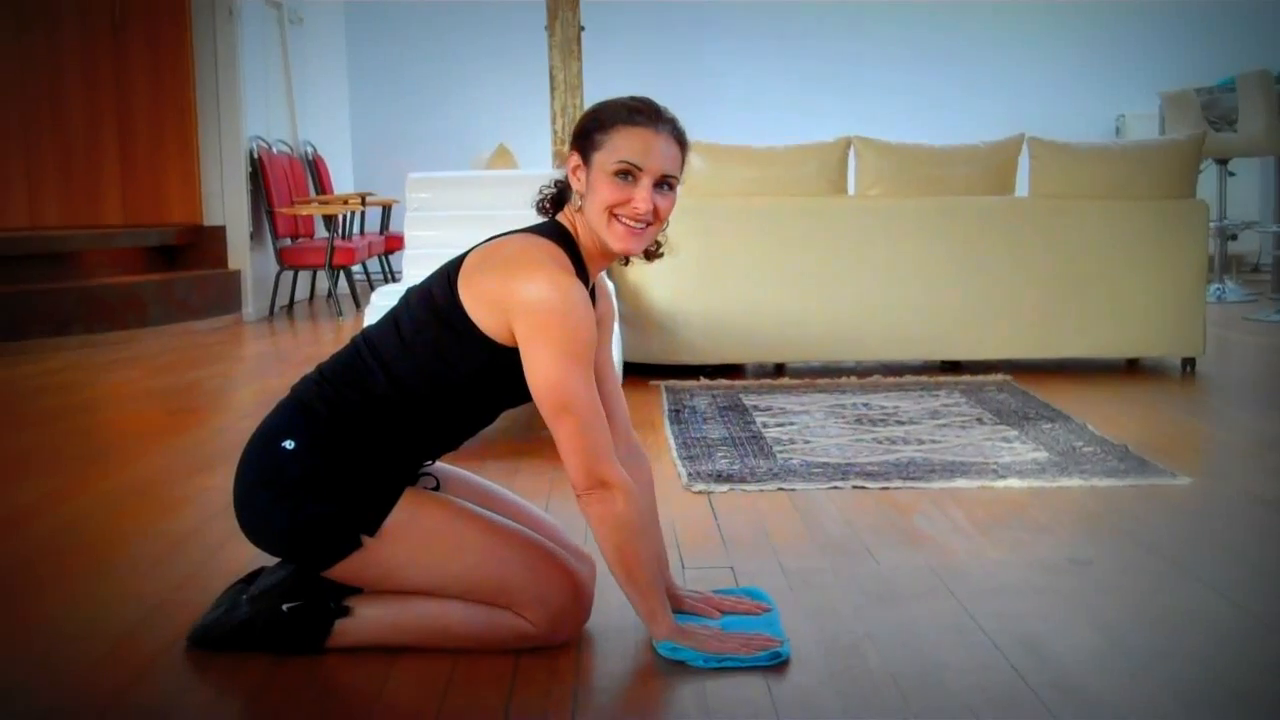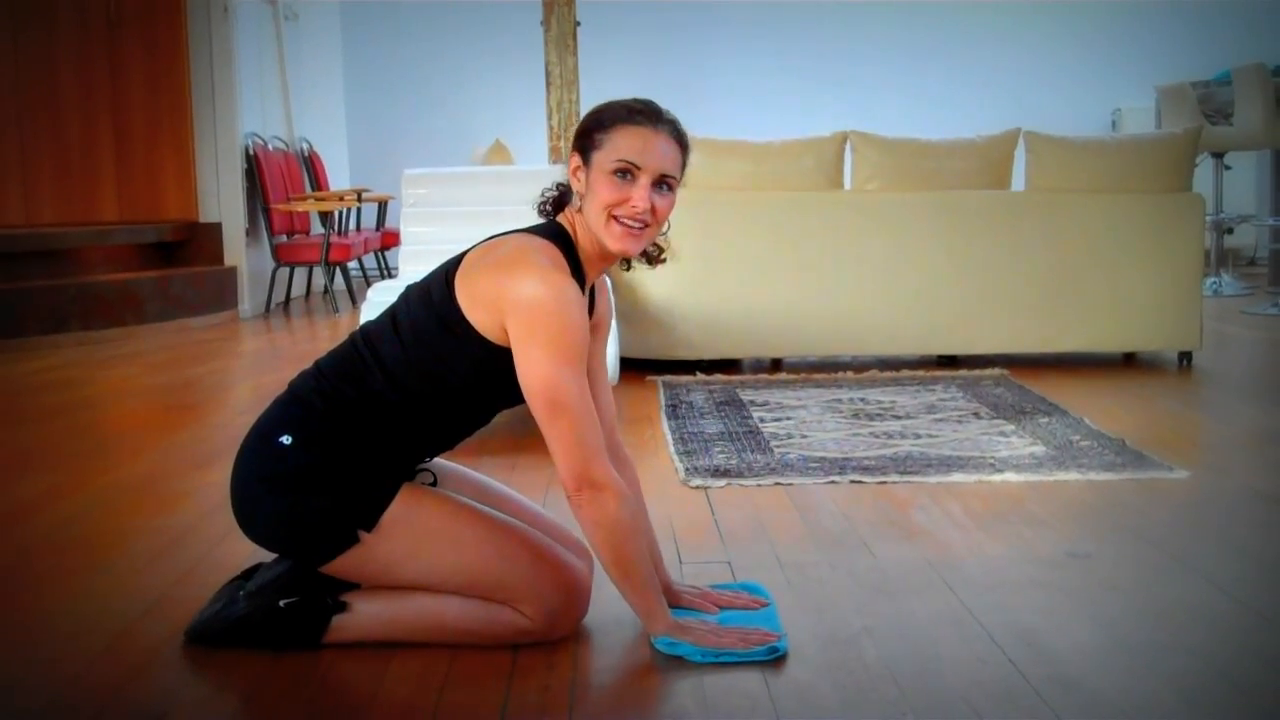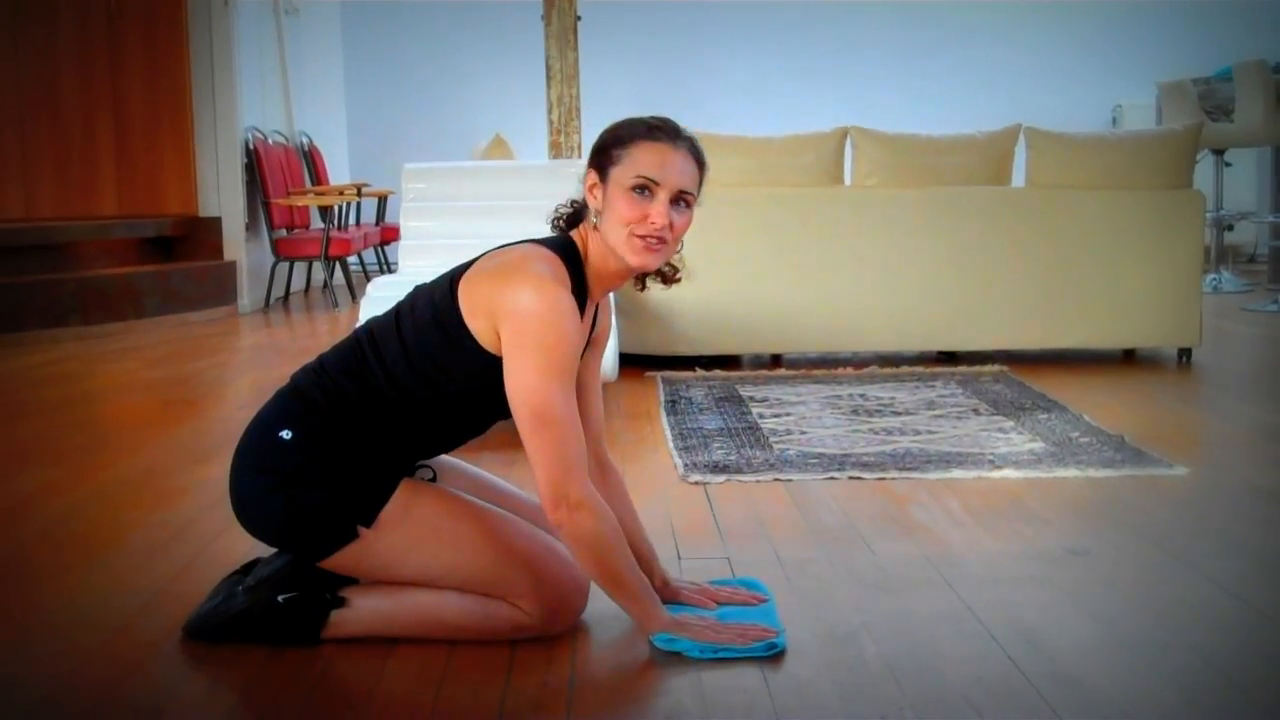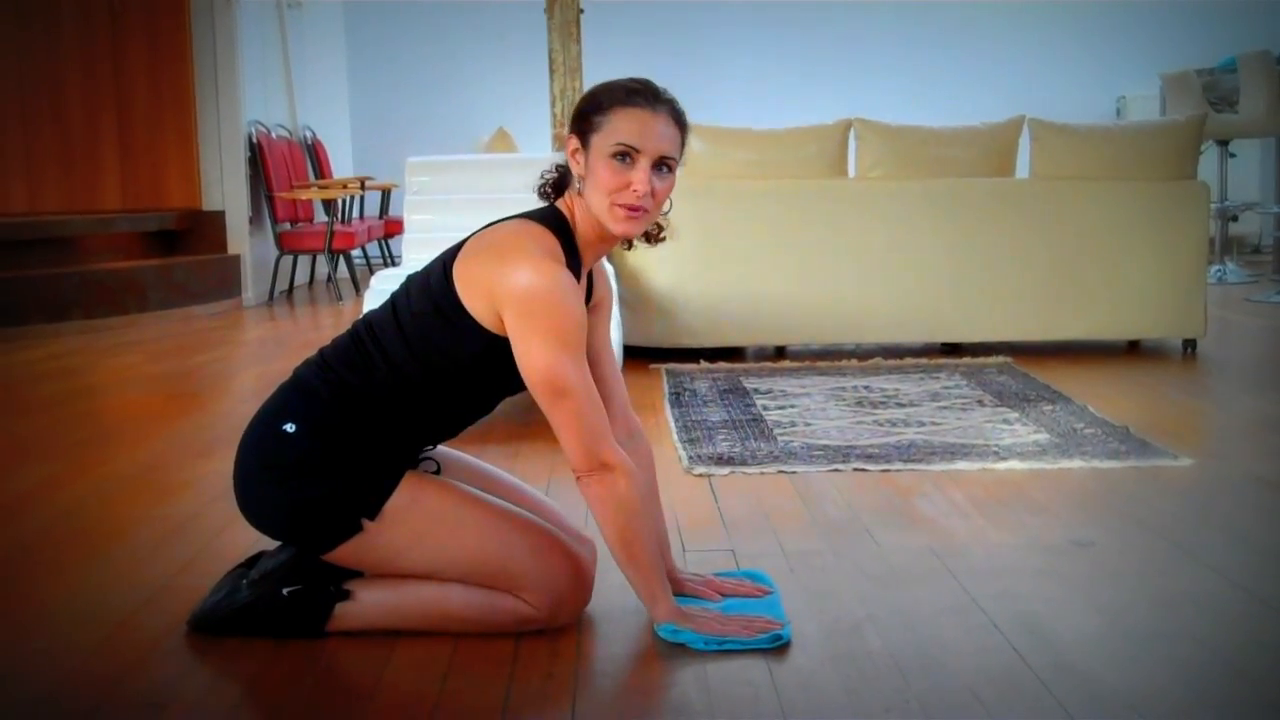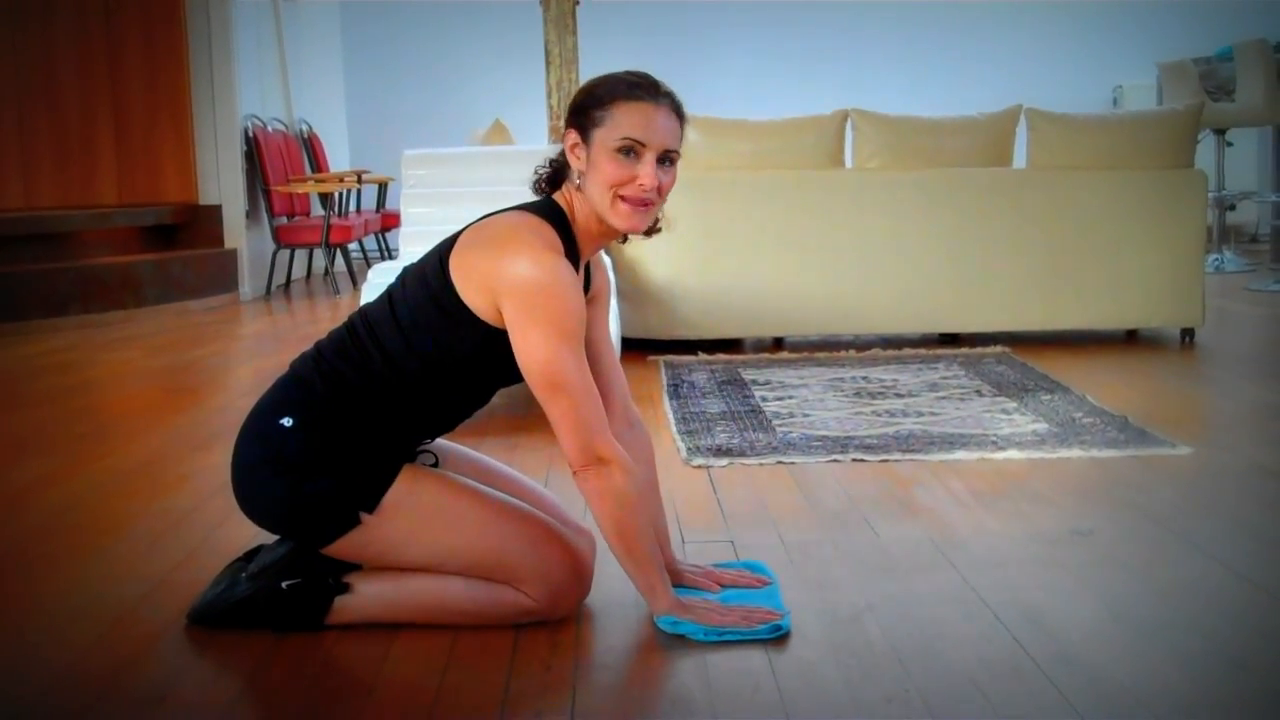
dt=0.7s
person 1, frame 1
left shoulder: (588, 289)
right shoulder: (544, 281)
left elbow: (623, 451)
right elbow: (600, 483)
left wrist: (665, 588)
right wrist: (663, 623)
left hip: (376, 468)
right hip: (309, 479)
left knee: (568, 569)
right knee: (559, 603)
left ankle: (335, 576)
right ankle: (306, 614)
person 1, frame 2
left shoulder: (587, 288)
right shoulder: (539, 280)
left elbow: (609, 453)
right elbow: (590, 483)
left wrist: (662, 584)
right wrist: (660, 619)
left hip: (376, 463)
right hip: (305, 474)
left knee: (570, 563)
right knee: (557, 599)
left ankle: (330, 573)
right ankle: (301, 610)
person 1, frame 3
left shoulder: (591, 301)
right shoulder: (539, 290)
left elbow: (593, 464)
right elbow: (569, 501)
left wrist: (660, 581)
right wrist: (657, 619)
left hip: (373, 459)
right hip: (301, 469)
left knee: (562, 555)
right knee: (556, 595)
left ankle: (330, 568)
right ankle: (300, 605)
person 1, frame 4
left shoulder: (588, 274)
right shoulder: (535, 267)
left elbow: (624, 434)
right elbow: (600, 465)
left wrist: (668, 572)
right wrist: (664, 606)
left hip: (380, 450)
right hip: (307, 462)
left knee: (566, 553)
right knee: (561, 585)
left ankle: (336, 560)
right ankle: (306, 598)
person 1, frame 5
left shoulder: (583, 264)
right shoulder: (534, 259)
left elbow: (624, 426)
right elbow: (596, 459)
left wrist: (667, 562)
right wrist: (663, 597)
left hip: (377, 444)
right hip: (306, 456)
left knee: (565, 545)
right knee: (559, 576)
left ankle: (334, 551)
right ankle: (305, 591)
